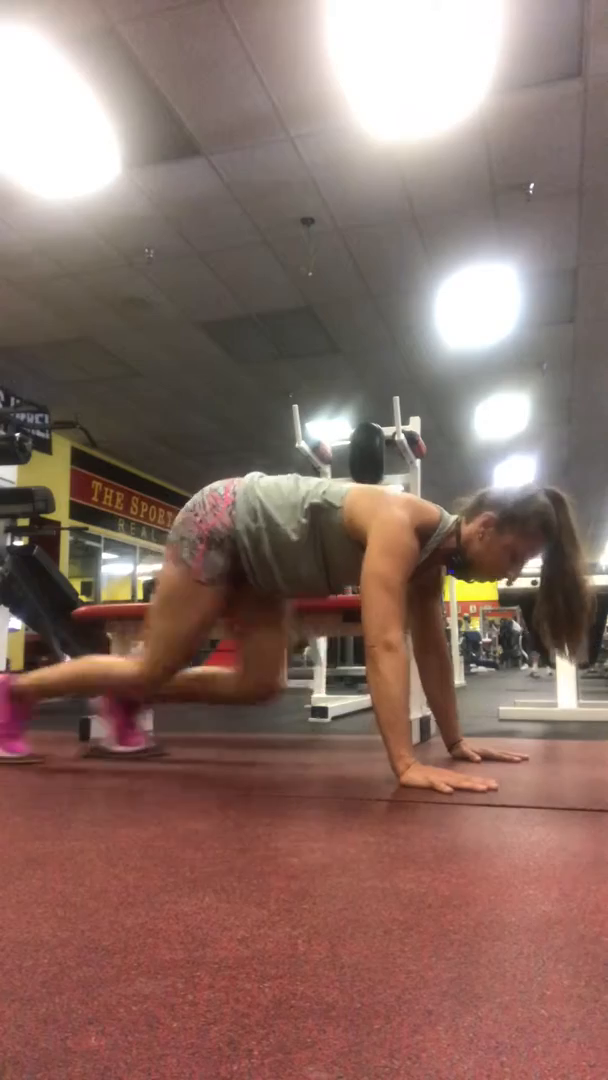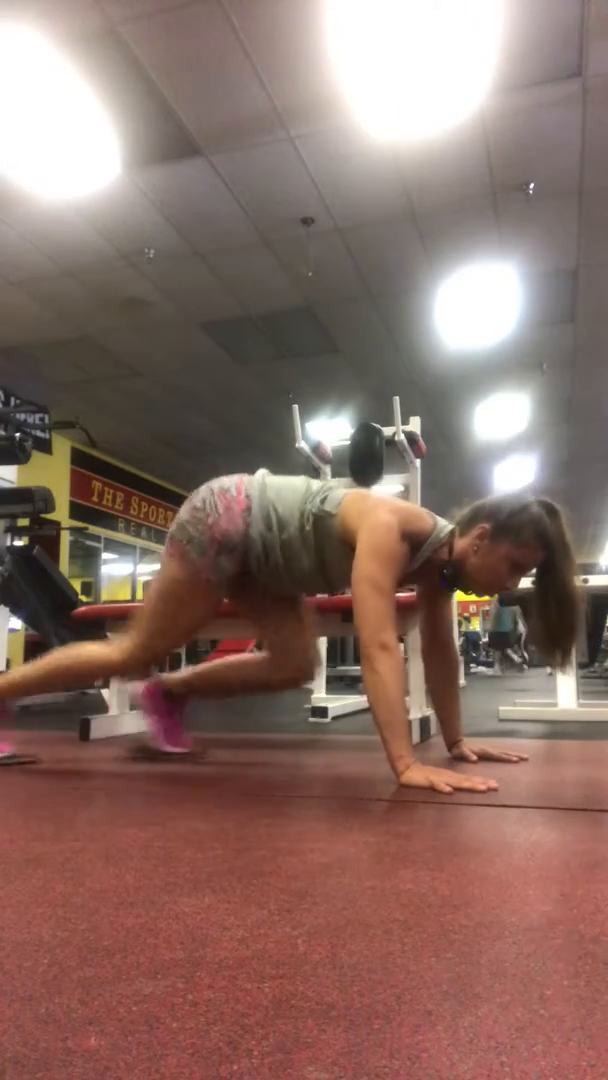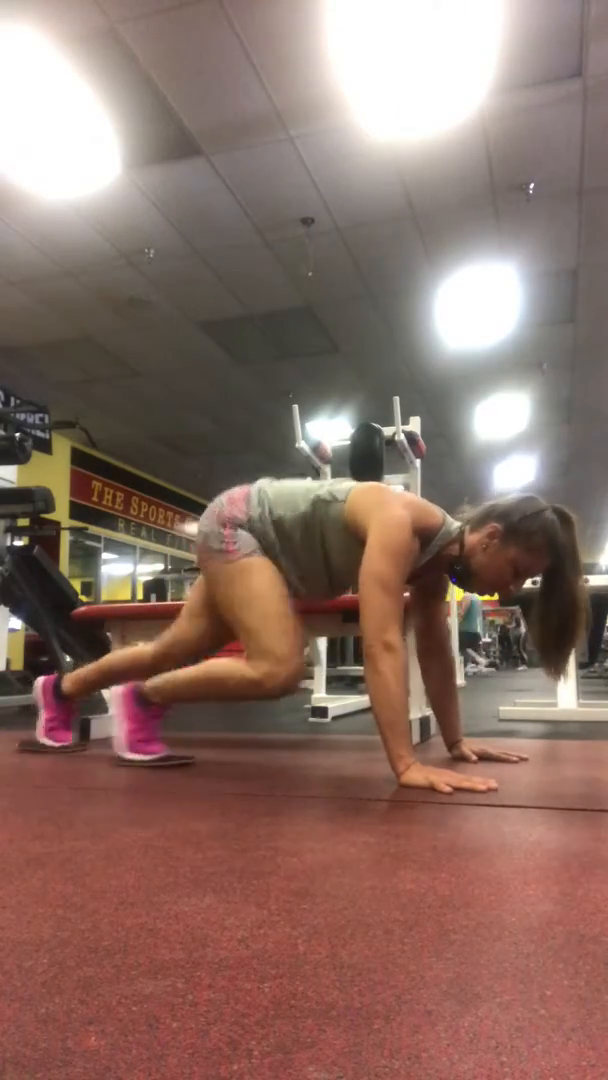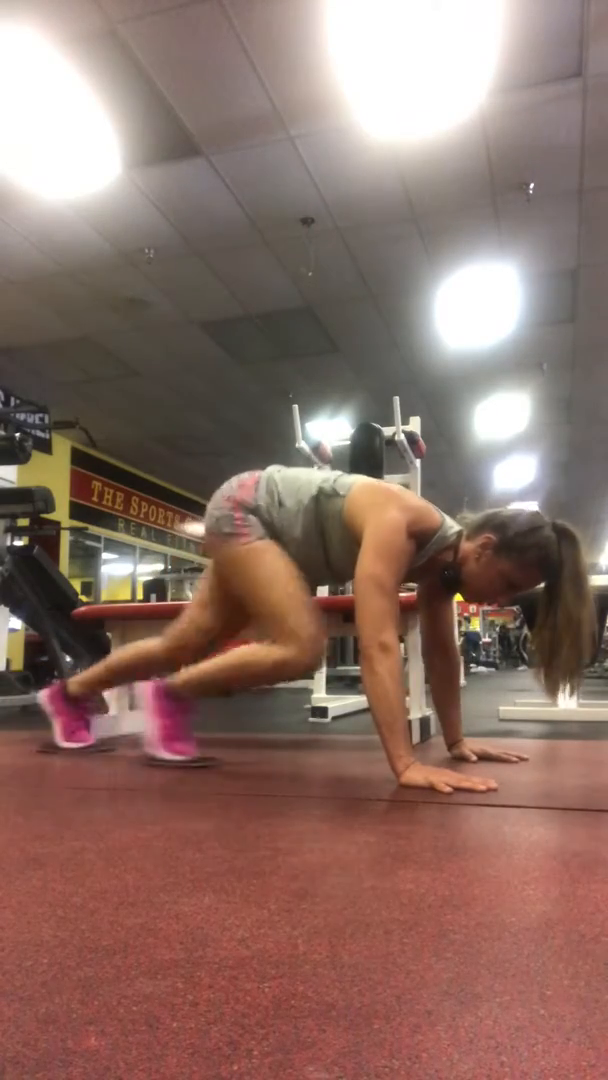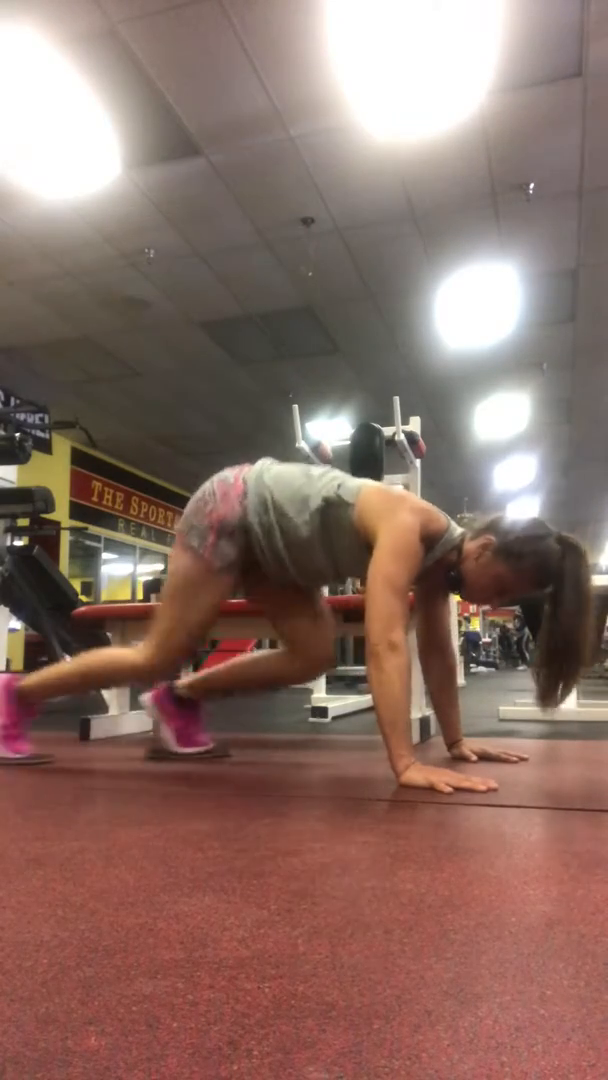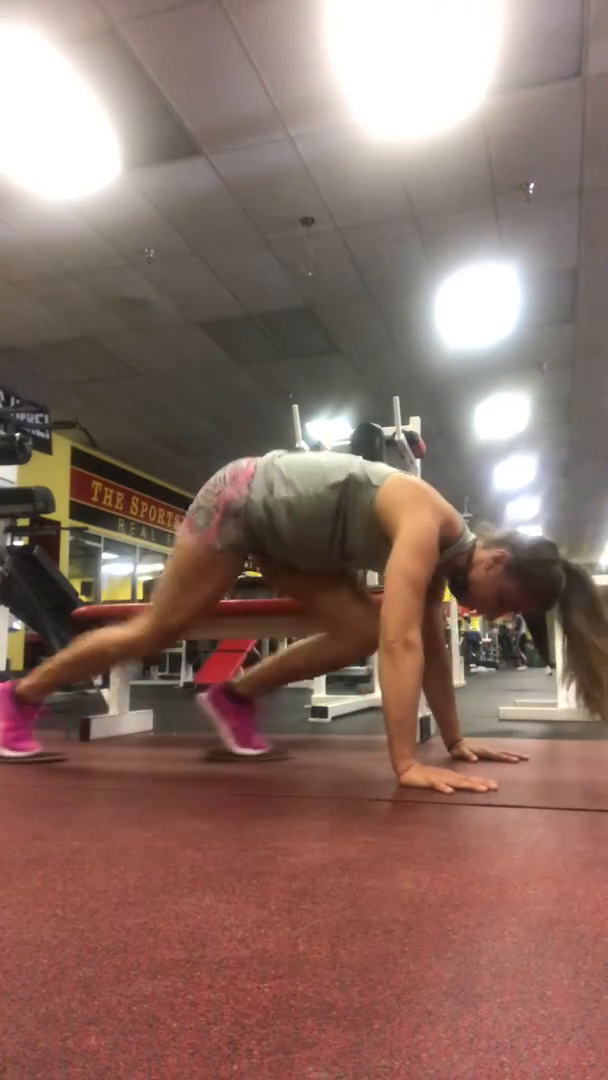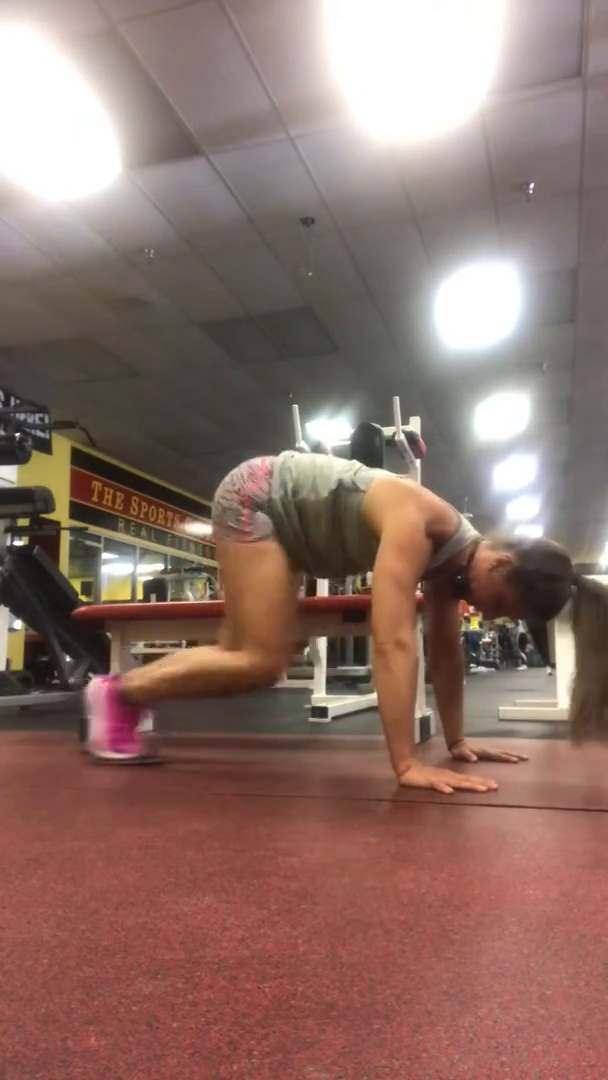
dt=0.7s
person 1, frame 1
left shoulder: (432, 549)
right shoulder: (400, 525)
left elbow: (430, 648)
right elbow: (384, 647)
left wrist: (455, 742)
right wrist: (406, 764)
left hip: (251, 549)
right hip: (219, 524)
left knee: (259, 685)
right knee: (147, 673)
left ankle: (125, 703)
person 1, frame 2
left shoulder: (436, 559)
right shoulder: (390, 531)
left elbow: (440, 652)
right elbow: (379, 647)
left wrist: (456, 741)
right wrist: (407, 764)
left hip: (257, 545)
right hip: (225, 521)
left knee: (294, 666)
right knee: (132, 655)
left ankle: (166, 697)
person 1, frame 3
left shoulder: (438, 555)
right shoulder: (401, 525)
left elbow: (435, 651)
right elbow: (383, 646)
left wrist: (456, 742)
right wrist: (407, 764)
left hip: (268, 544)
right hip: (237, 523)
left knee: (171, 651)
right knee: (276, 670)
left ankle: (60, 691)
right ankle: (144, 700)
person 1, frame 4
left shoulder: (444, 557)
right shoulder: (399, 526)
left elbow: (441, 651)
right elbow: (378, 646)
left wrist: (457, 740)
right wrist: (406, 764)
left hip: (270, 531)
right hip: (243, 508)
left knee: (186, 644)
right knee: (300, 650)
left ankle: (68, 696)
right ankle: (169, 697)
person 1, frame 5
left shoulder: (438, 555)
right shoulder: (408, 529)
left elbow: (436, 650)
right elbow: (387, 645)
left wrist: (456, 741)
right wrist: (406, 764)
left hip: (266, 532)
right hip: (230, 512)
left knee: (311, 656)
right knee: (155, 658)
left ankle: (180, 700)
person 1, frame 6
left shoulder: (440, 553)
right shoulder: (425, 524)
left elbow: (430, 648)
right elbow: (402, 644)
left wrist: (455, 743)
right wrist: (407, 764)
left hip: (282, 525)
right hip: (242, 499)
left knee: (357, 631)
right knee: (150, 634)
left ankle: (235, 699)
person 1, frame 7
left shoulder: (458, 553)
right shoulder: (414, 525)
left elbow: (445, 647)
right elbow: (394, 642)
left wrist: (457, 741)
right wrist: (407, 765)
left hip: (287, 519)
right hip: (254, 495)
left knee: (242, 653)
right knee: (258, 663)
left ankle: (121, 689)
right ankle: (122, 696)
